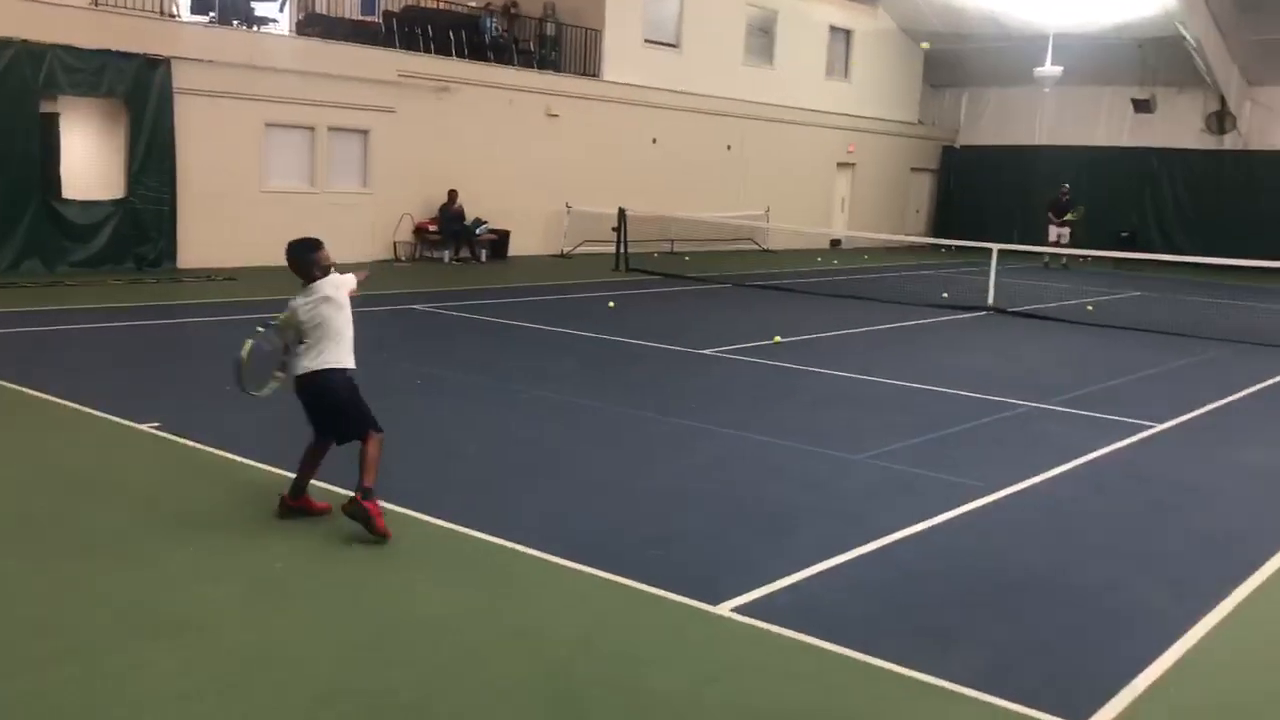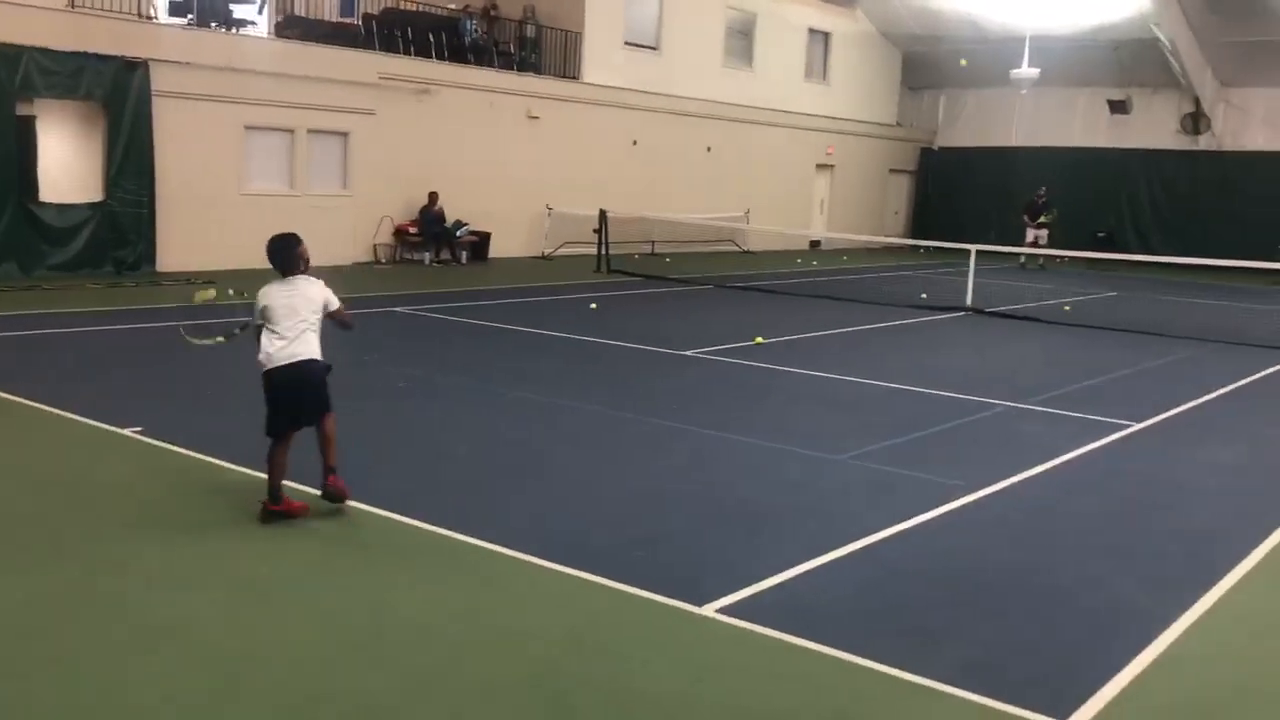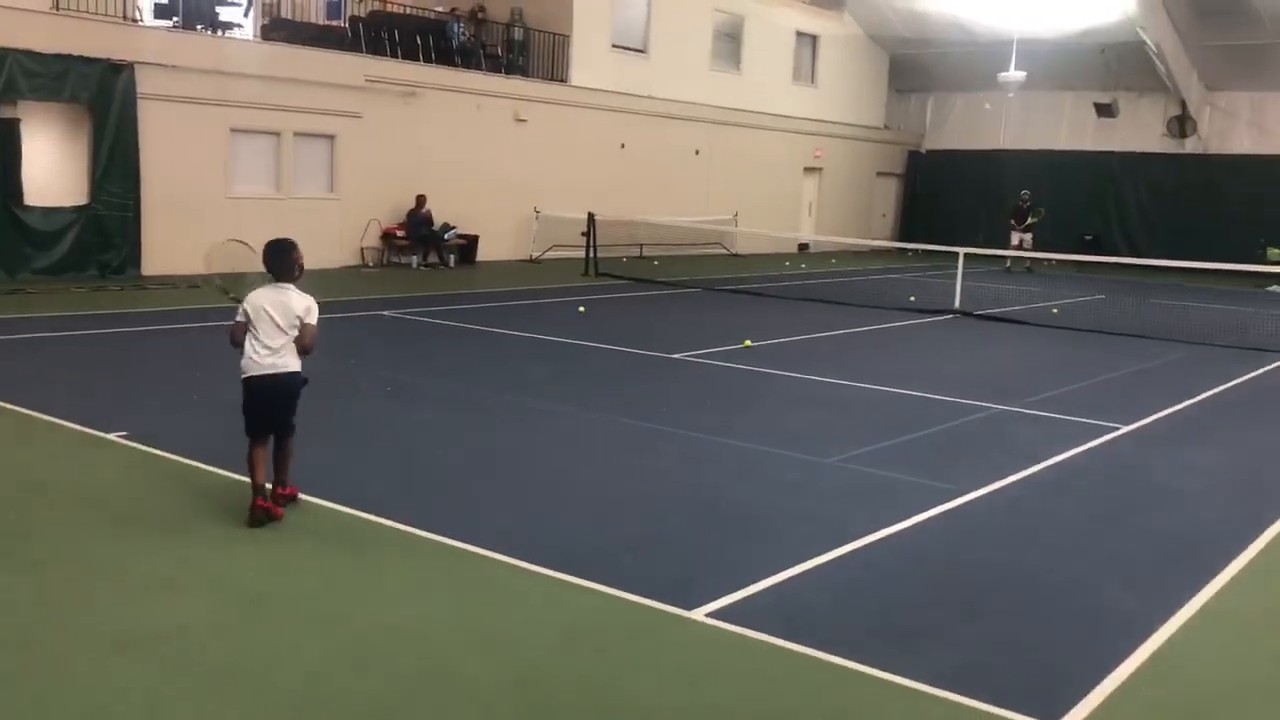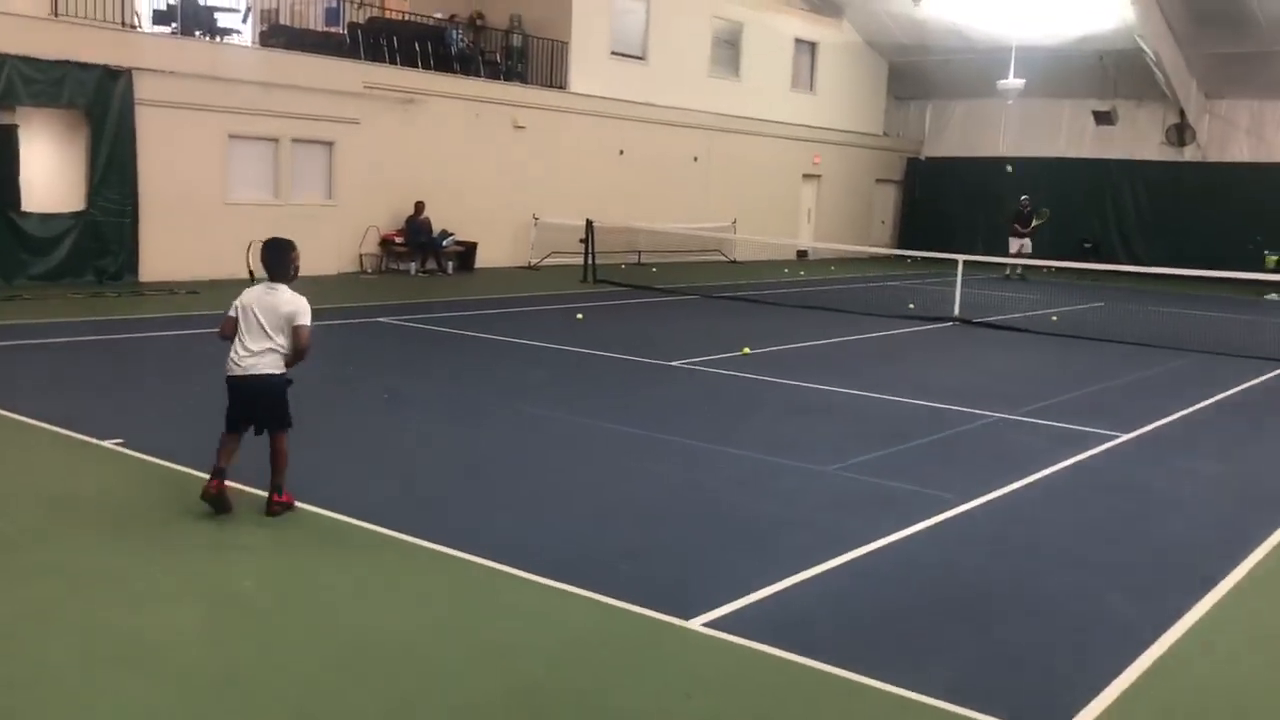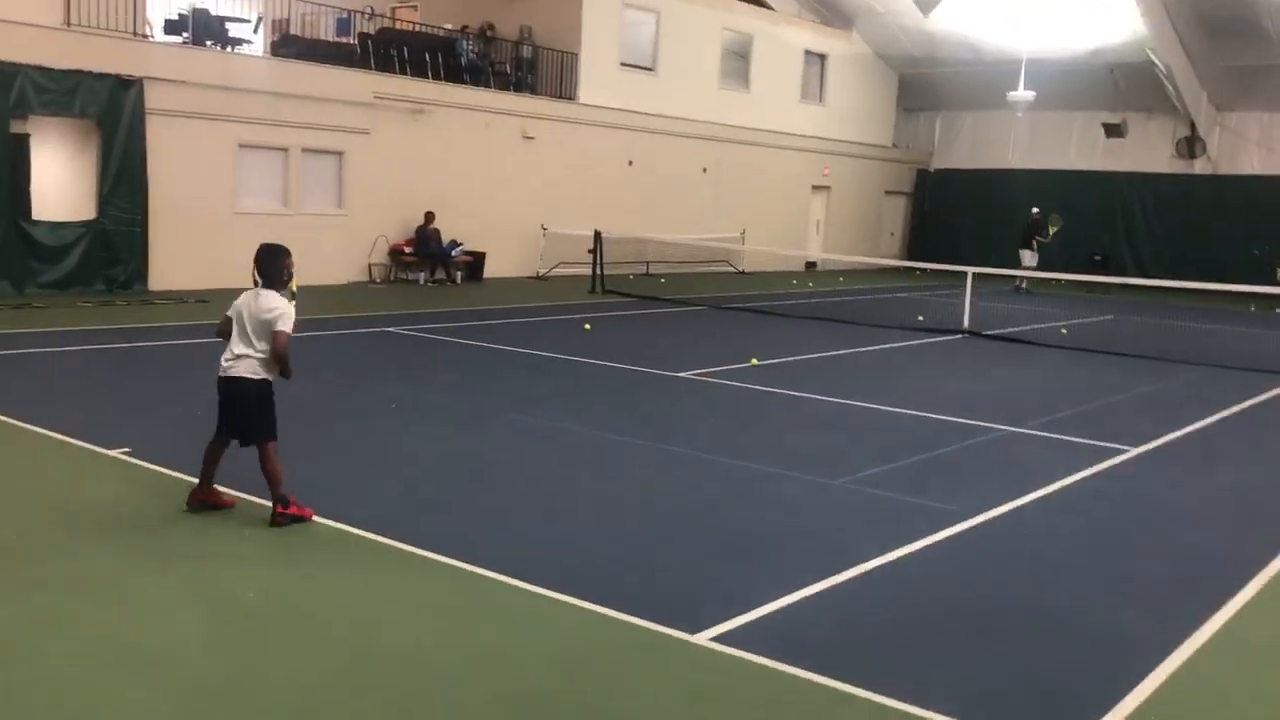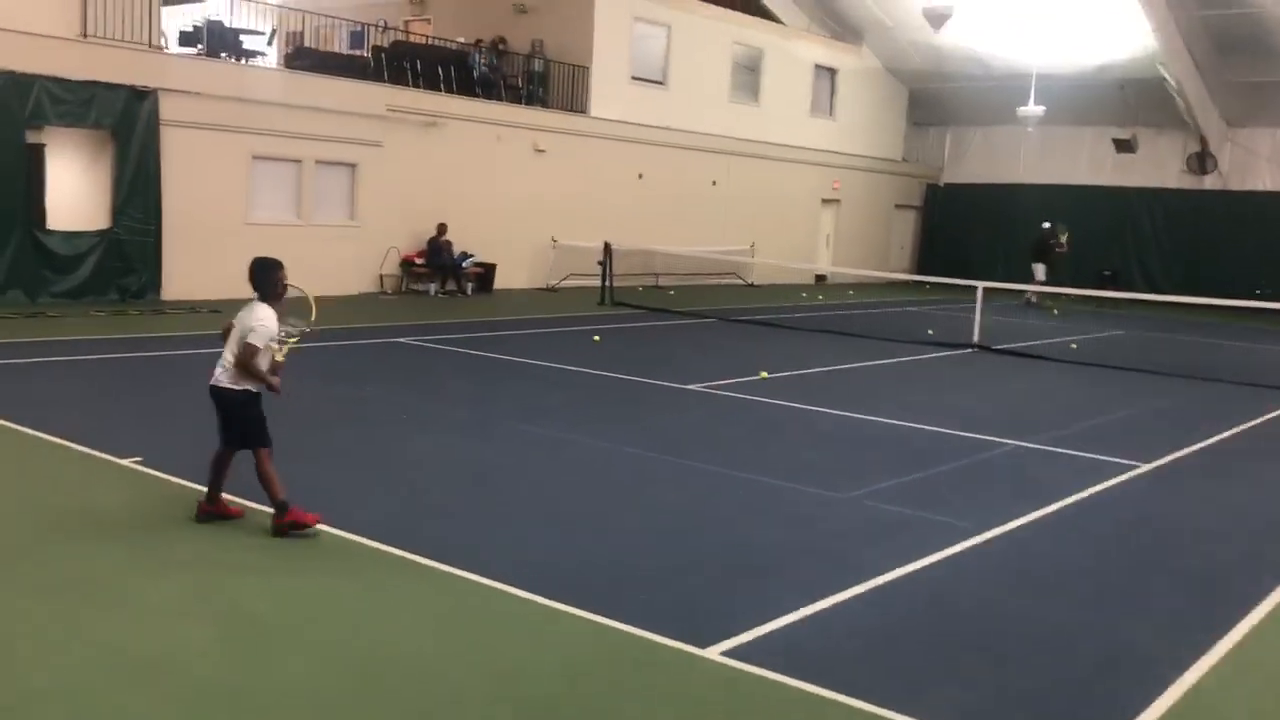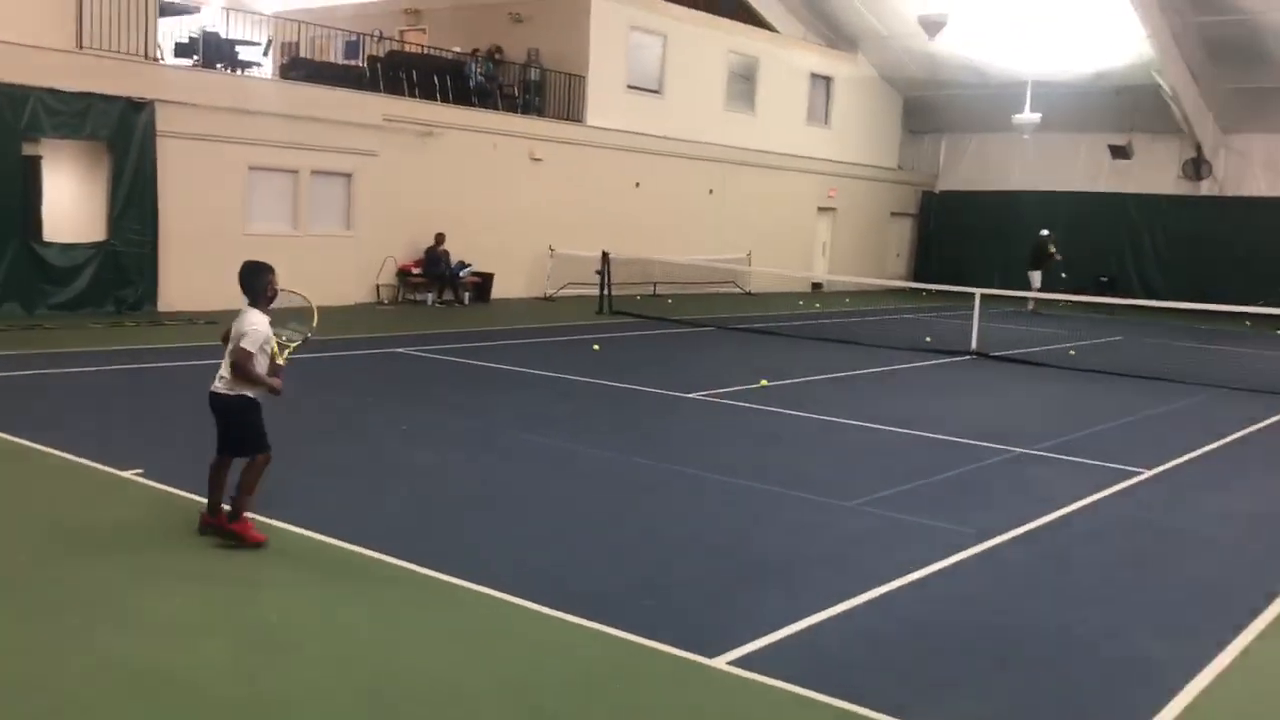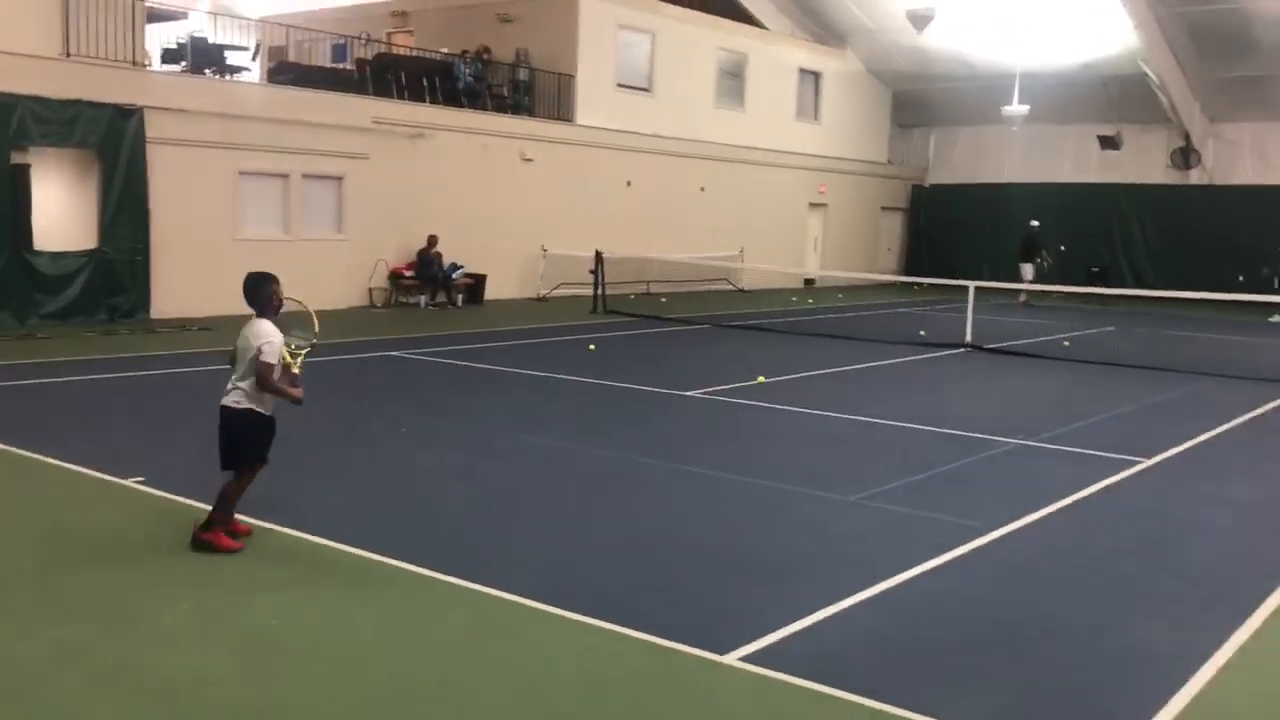
dt=0.2s
person 1, frame 1
left shoulder: (294, 307)
right shoulder: (335, 285)
right elbow: (362, 274)
left hip: (305, 378)
right hip: (334, 375)
left knee: (324, 438)
right knee: (372, 434)
left ankle: (294, 497)
right ankle: (364, 498)
person 1, frame 2
left shoulder: (264, 295)
right shoulder: (318, 288)
left elbow: (261, 336)
right elbow: (347, 322)
right wrist: (328, 312)
left hip: (274, 369)
right hip: (308, 365)
left knee: (281, 435)
right knee: (324, 417)
left ankle: (275, 501)
right ankle: (331, 478)
person 1, frame 3
left shoulder: (253, 298)
right shoulder: (306, 302)
left elbow: (236, 339)
right elbow: (307, 345)
left hip: (254, 376)
right hip: (287, 375)
left knee: (259, 440)
right knee: (284, 434)
left ankle: (261, 499)
right ankle: (281, 488)
person 1, frame 4
left shoulder: (247, 295)
right shoulder: (298, 303)
left elbow: (225, 332)
right elbow: (303, 345)
right wrist: (291, 361)
left hip: (238, 374)
right hip: (270, 376)
left knee: (232, 430)
right knee: (278, 433)
left ankle: (217, 481)
right ankle: (277, 495)
person 1, frame 5
left shoulder: (245, 298)
right shoulder: (284, 308)
left elbow: (222, 331)
right elbow: (280, 350)
right wrist: (286, 370)
left hip: (228, 376)
right hip: (253, 381)
left knee: (224, 435)
right knee: (266, 443)
left ankle: (202, 491)
right ankle: (283, 506)
person 1, frame 6
left shoulder: (250, 309)
right shoulder: (266, 322)
left elbow: (226, 333)
right elbow: (244, 360)
right wrist: (268, 380)
left hip: (223, 386)
right hip: (239, 392)
left knee: (230, 445)
right knee: (262, 450)
left ankle: (211, 503)
right ankle: (285, 514)
person 1, frame 7
left shoulder: (246, 315)
right shoulder: (258, 325)
left elbow: (226, 340)
right elbow: (238, 365)
left wrist: (268, 360)
right wrist: (267, 383)
left hip: (225, 395)
right hip: (237, 399)
left knee: (226, 455)
right knee: (260, 455)
left ankle: (213, 514)
right ankle: (235, 520)
person 1, frame 8
left shoulder: (250, 328)
right shoulder: (271, 336)
right elbow: (264, 380)
left wrist: (283, 373)
right wrist: (291, 393)
left hip: (236, 406)
right hip: (248, 412)
left knee: (247, 468)
right knee: (244, 471)
left ankle: (224, 518)
right ankle: (208, 530)
